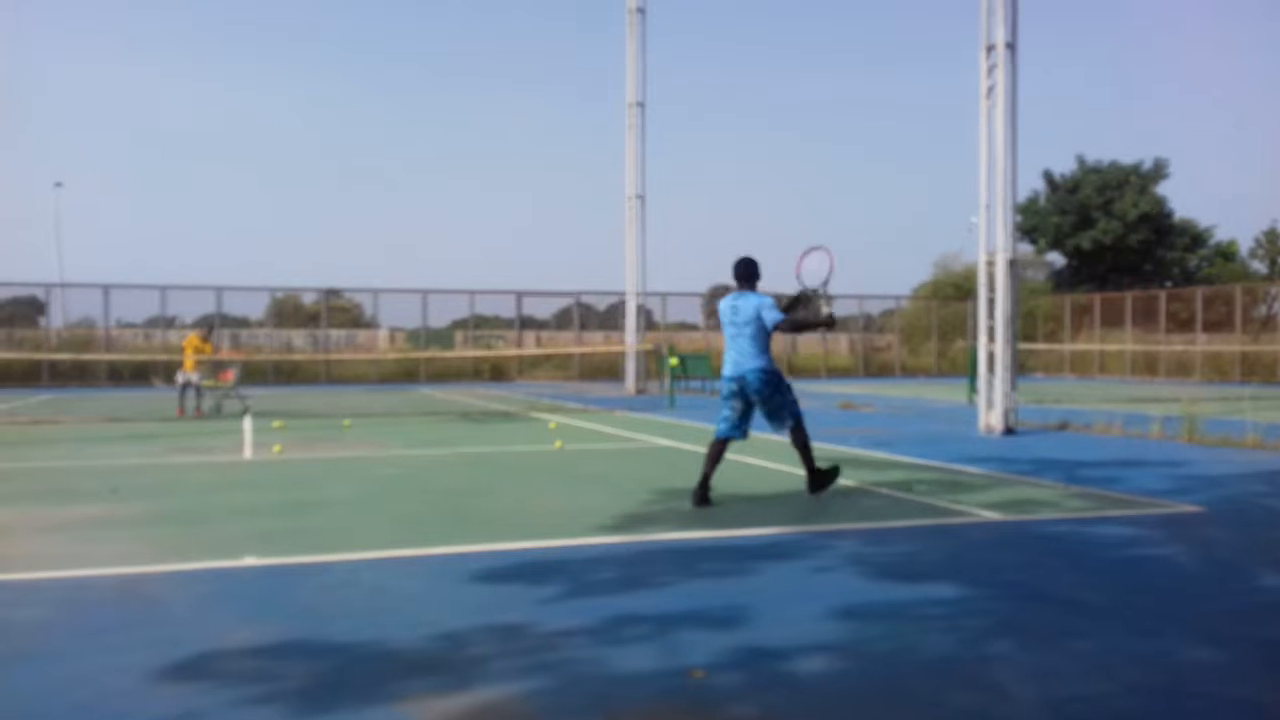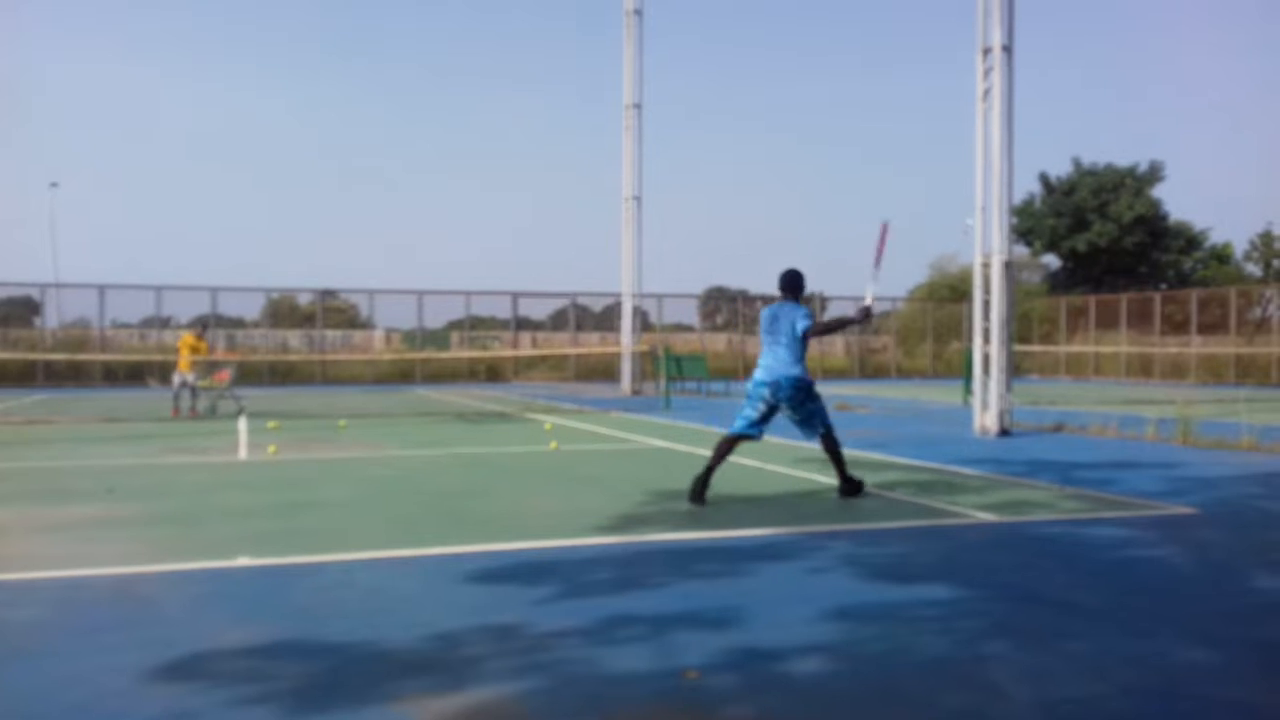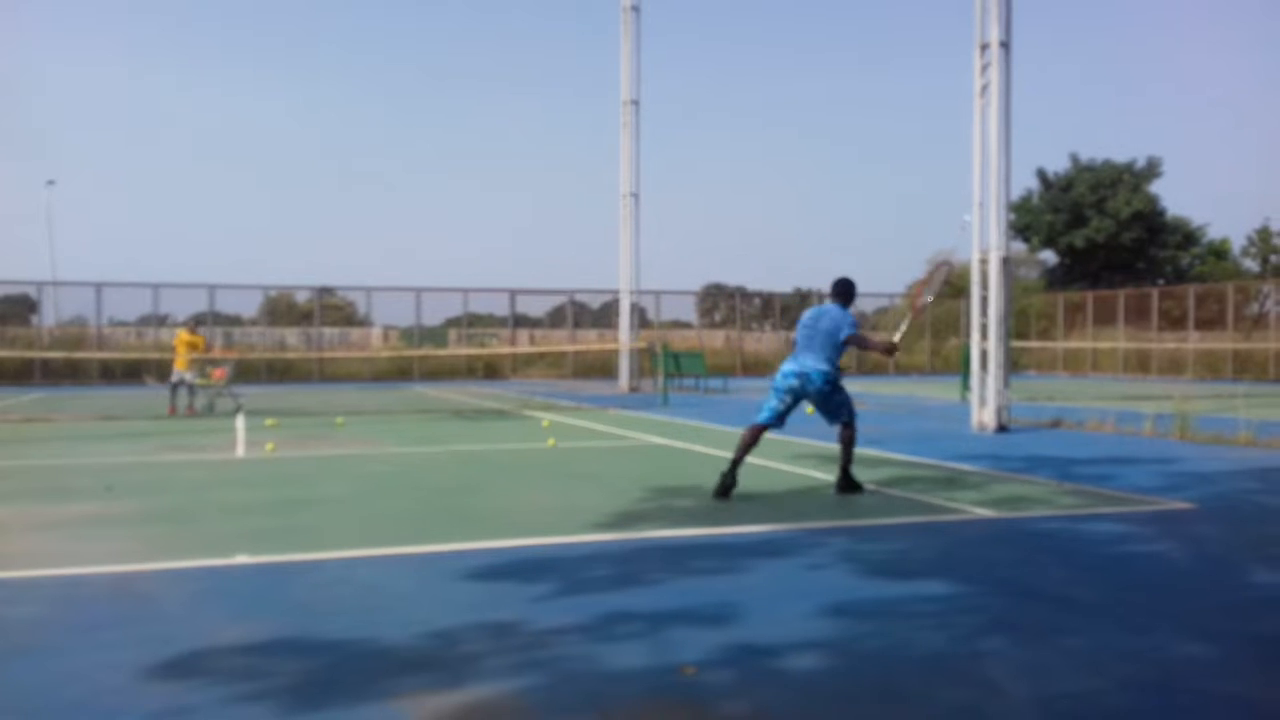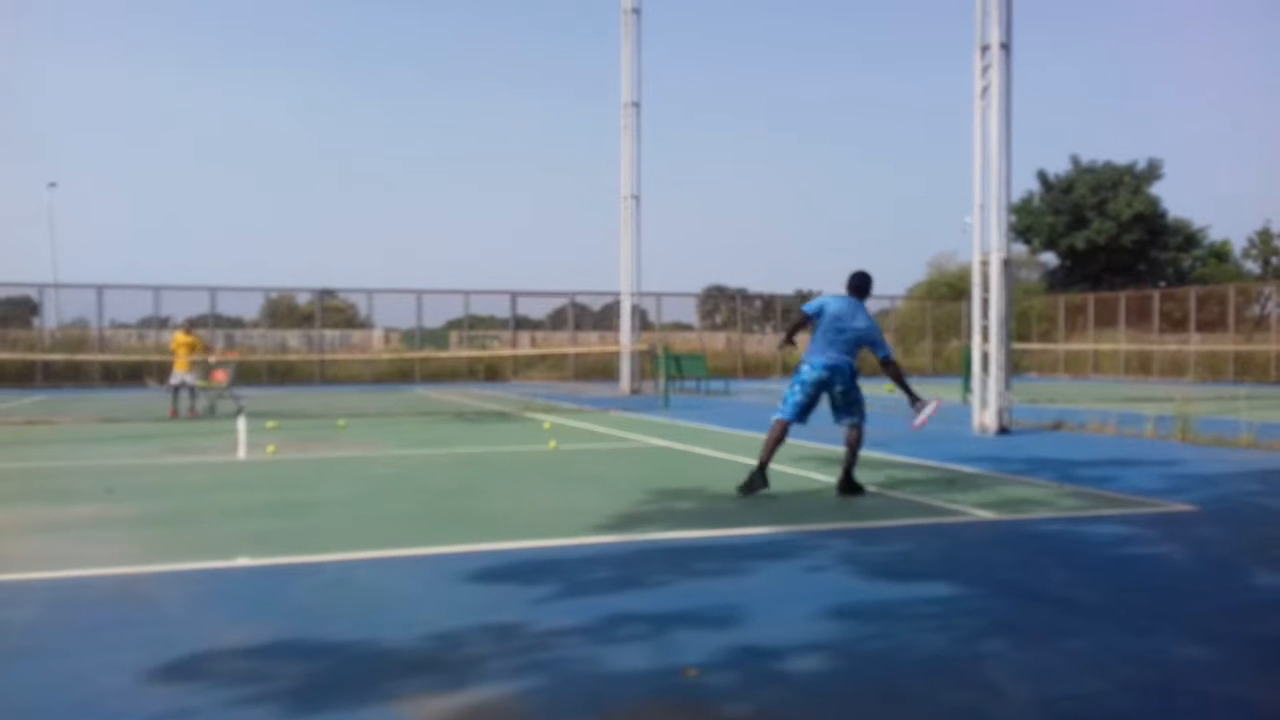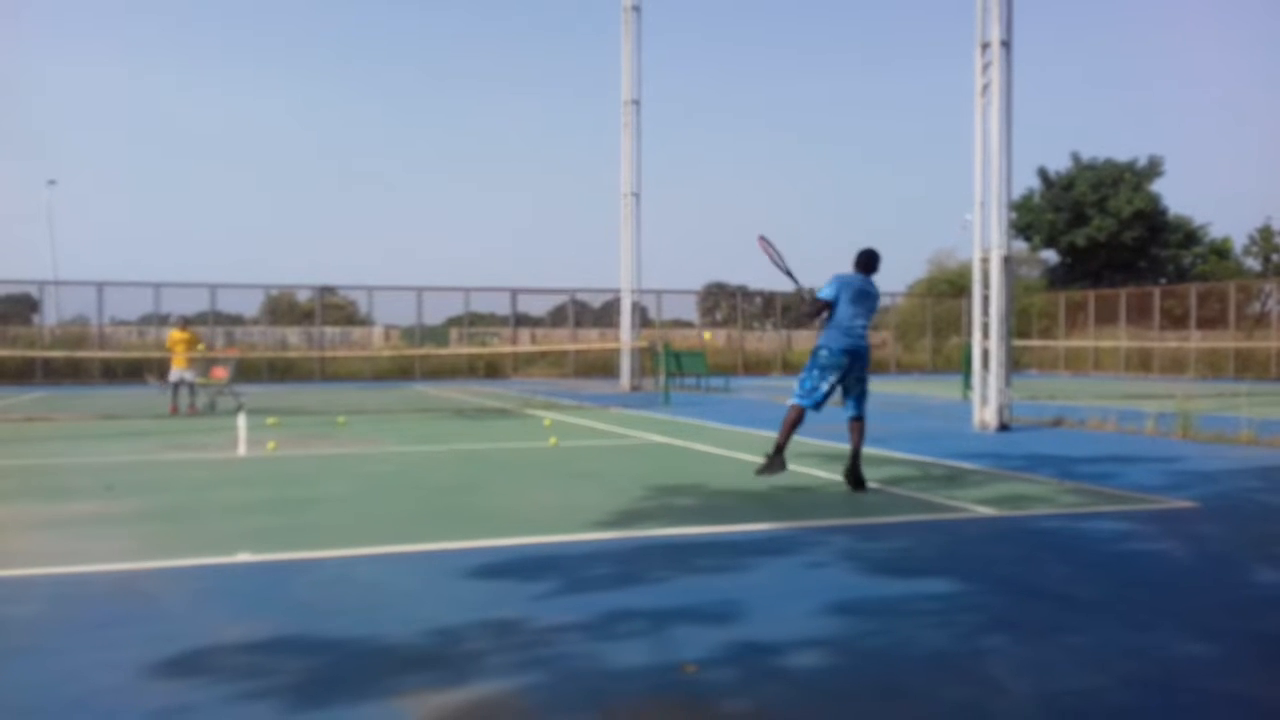
dt=0.2s
person 1, frame 1
left shoulder: (724, 305)
right shoulder: (763, 301)
right elbow: (785, 325)
left wrist: (792, 305)
right wrist: (821, 322)
left hip: (731, 375)
right hip: (760, 373)
left knee: (724, 434)
right knee: (794, 421)
left ankle: (703, 485)
right ankle: (813, 475)
person 1, frame 2
left shoulder: (766, 313)
right shoulder: (800, 312)
right elbow: (812, 331)
left wrist: (823, 324)
right wrist: (853, 319)
left hip: (762, 381)
right hip: (792, 382)
left knee: (737, 433)
right knee: (824, 430)
left ankle: (704, 478)
right ankle: (846, 482)
person 1, frame 3
left shoulder: (809, 314)
right shoulder: (845, 318)
right elbow: (852, 338)
right wrist: (879, 346)
left hip: (789, 372)
right hip: (819, 376)
left knee: (761, 423)
right knee: (847, 421)
left ankle: (732, 470)
right ankle: (845, 478)
person 1, frame 4
left shoulder: (826, 300)
right shoulder: (869, 324)
left elbow: (799, 322)
right elbow: (889, 366)
left wrist: (788, 337)
right wrist: (911, 396)
left hip: (812, 365)
right hip: (842, 370)
left knee: (783, 418)
right knee: (853, 423)
left ankle: (761, 471)
right ankle: (846, 478)
person 1, frame 5
left shoulder: (840, 281)
right shoulder: (874, 294)
left elbow: (813, 313)
left wrist: (811, 311)
left hip: (832, 350)
right hip: (859, 353)
left knee: (800, 402)
right knee: (856, 413)
left ankle: (777, 454)
right ankle: (854, 467)
